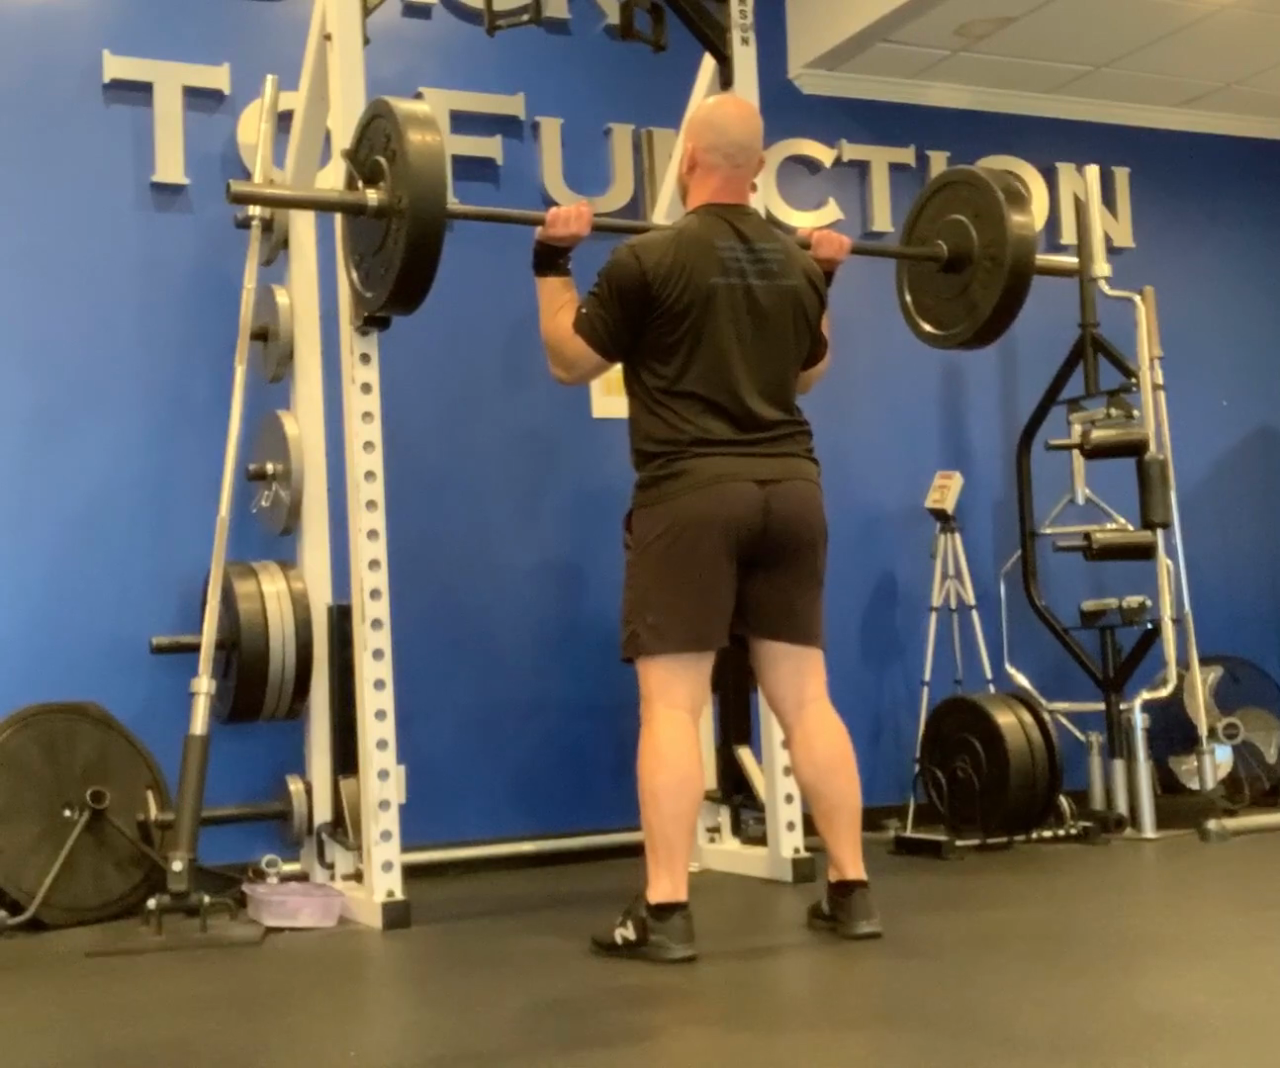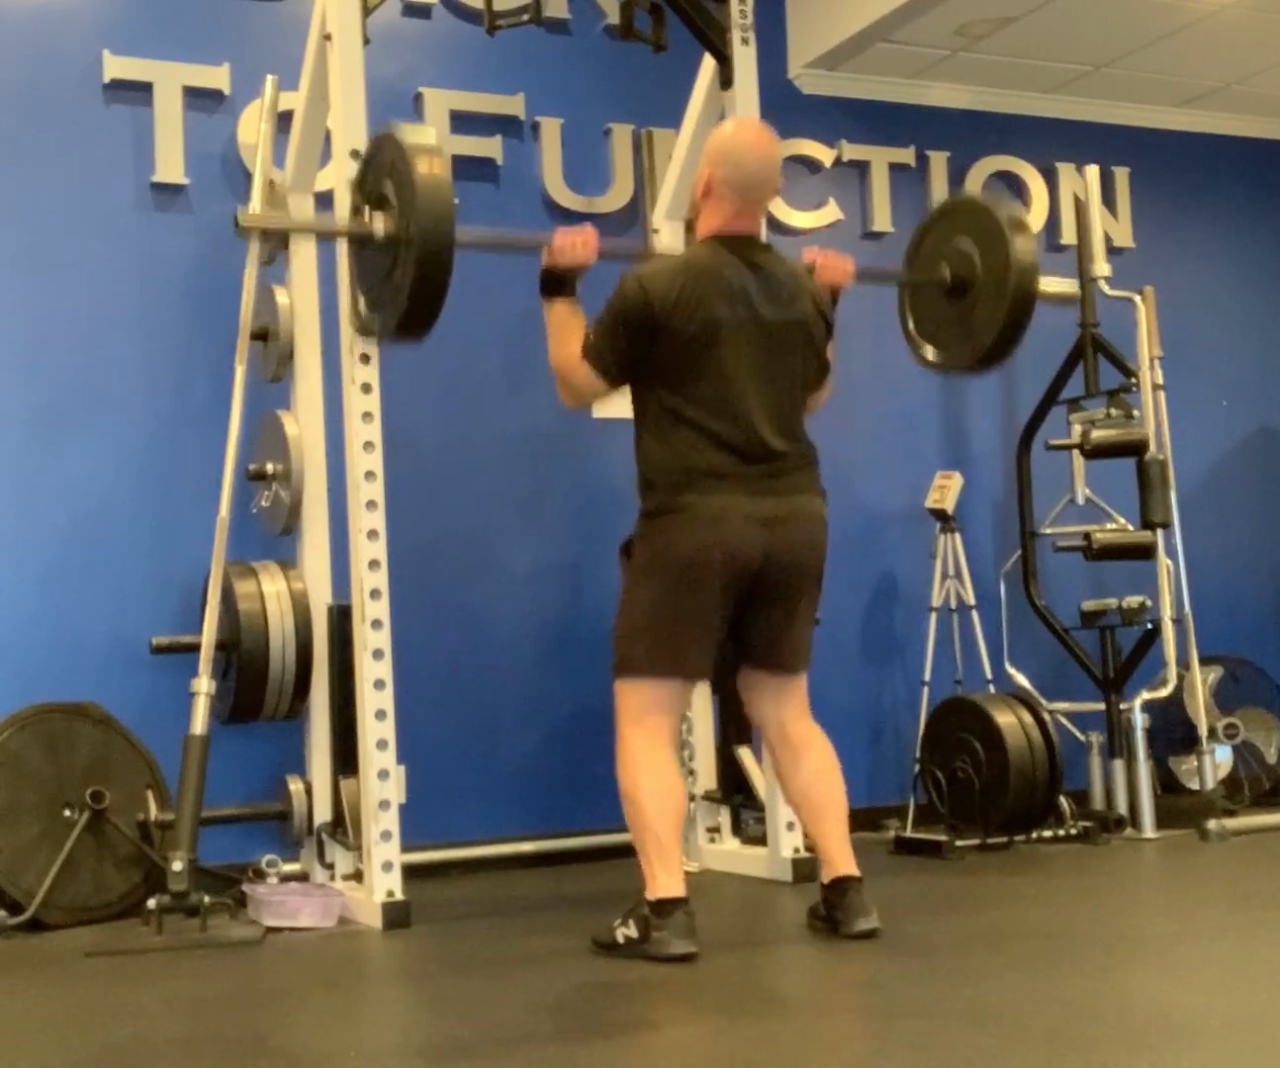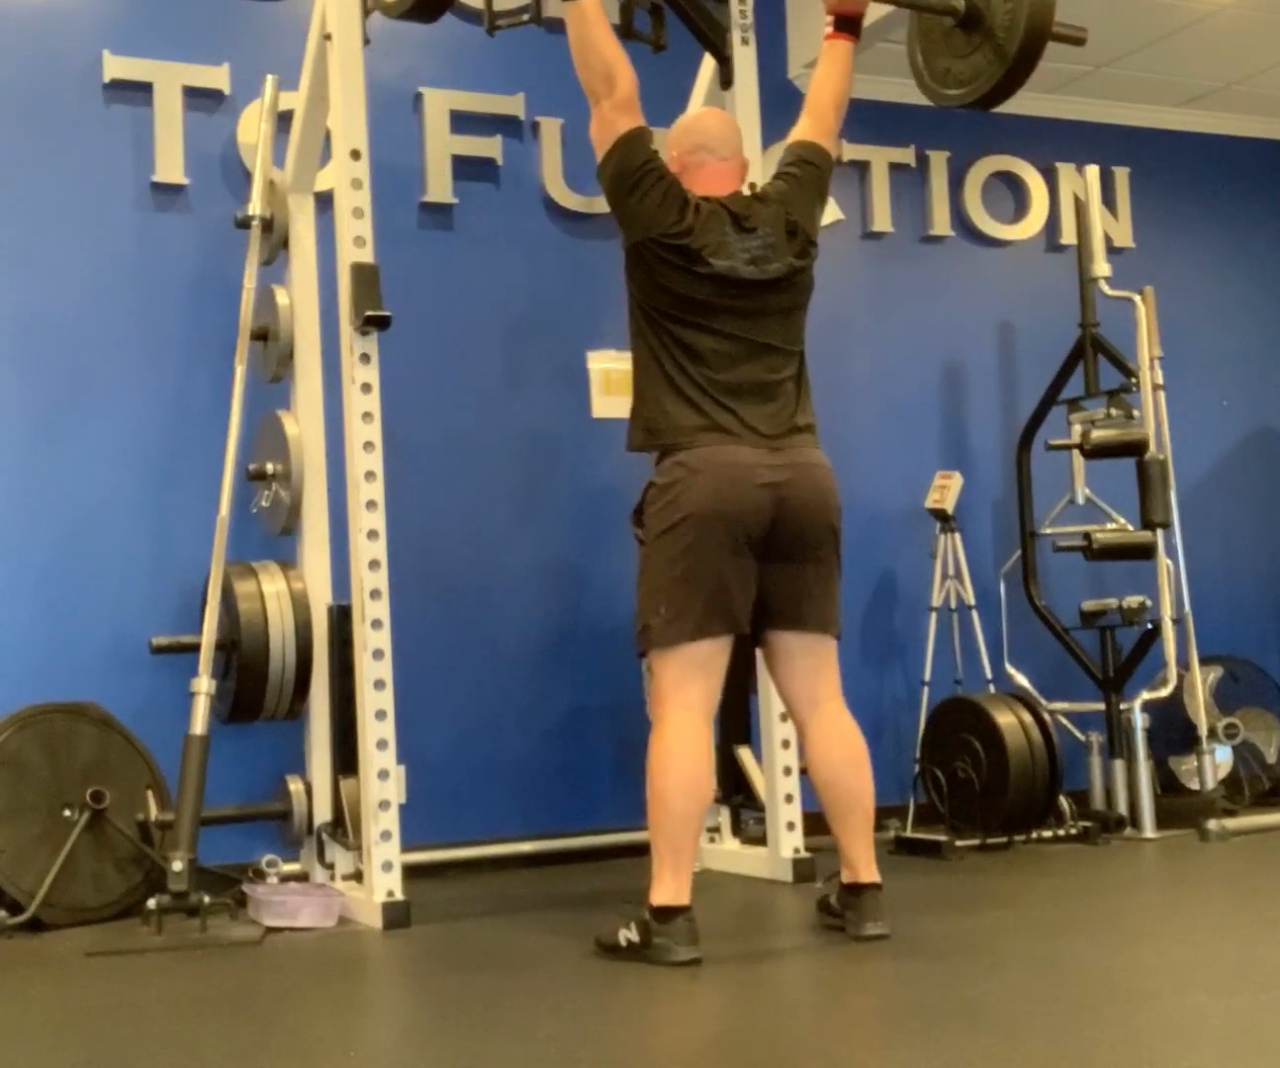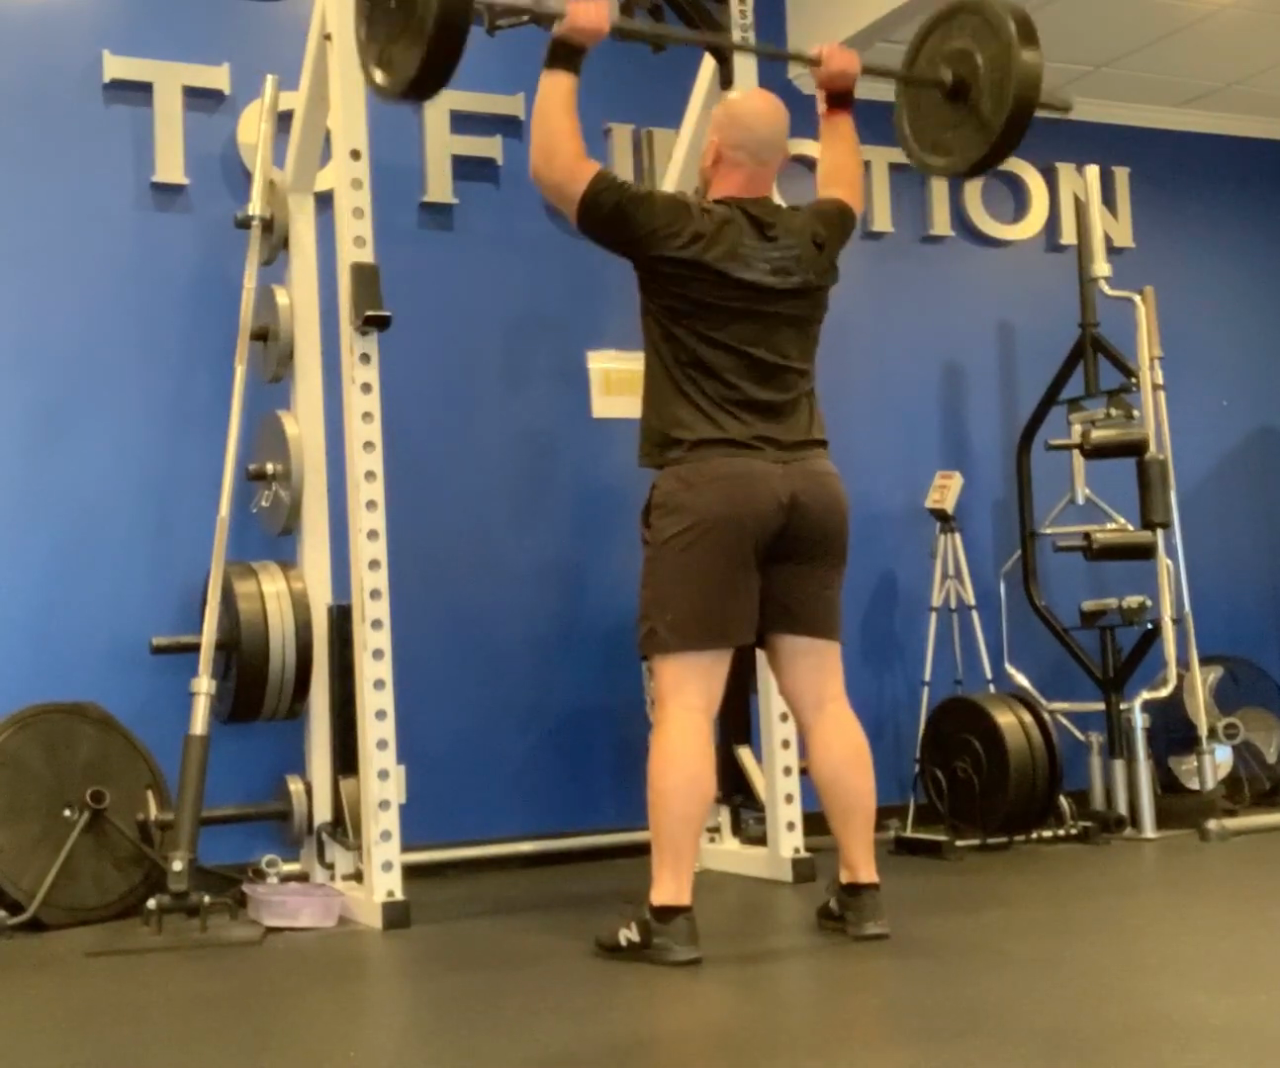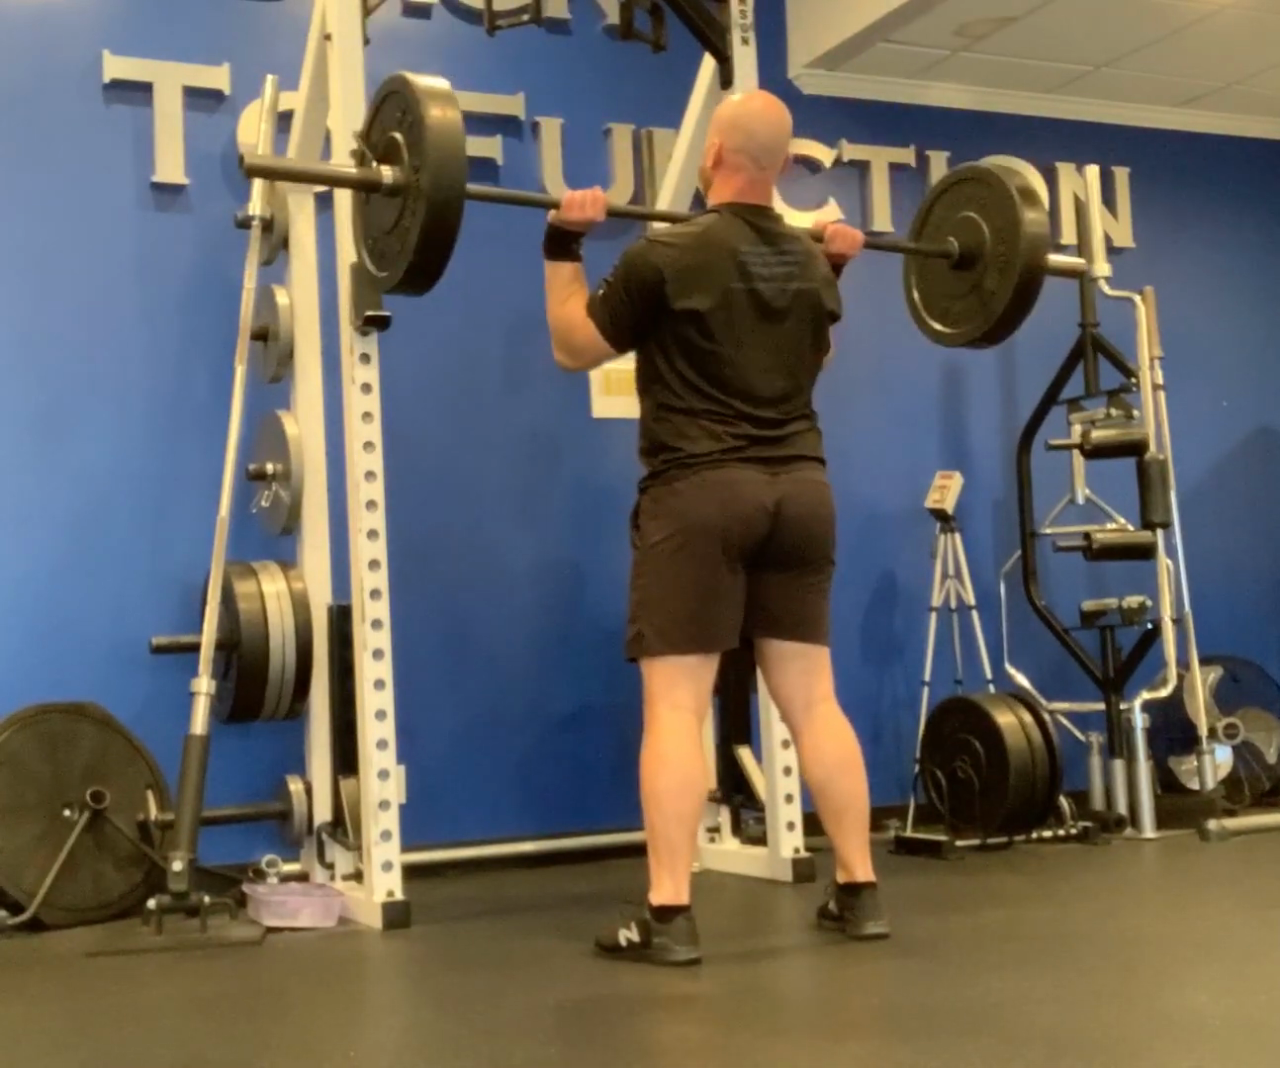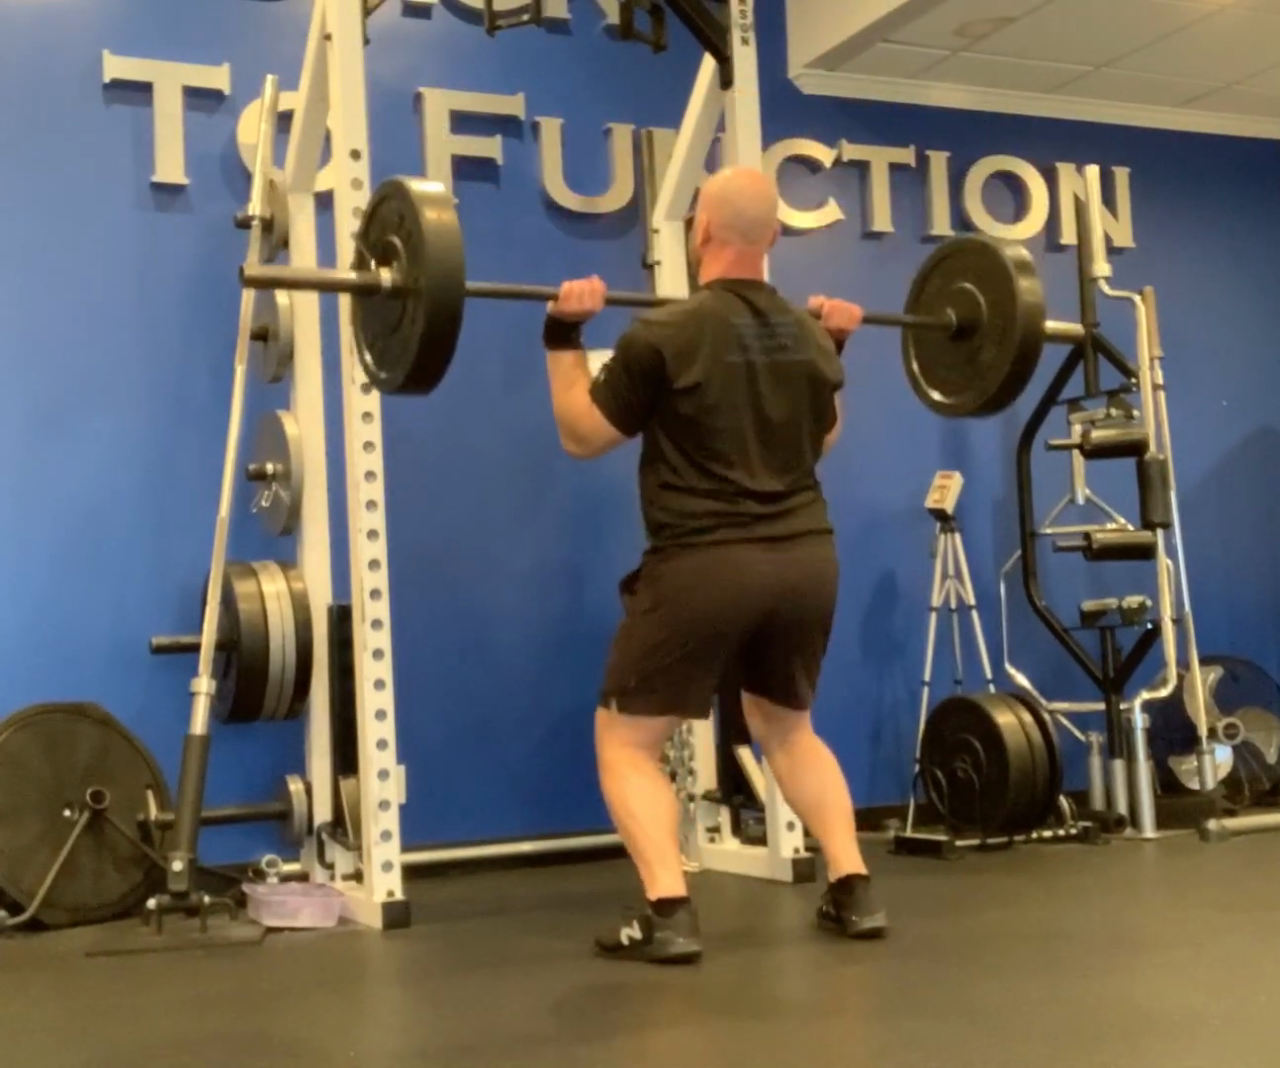
dt=0.7s
person 1, frame 1
left shoulder: (649, 257)
right shoulder: (797, 262)
left elbow: (570, 359)
left wrist: (552, 258)
left hip: (692, 495)
right hip: (792, 489)
left knee: (671, 706)
right knee: (805, 699)
left ankle: (665, 913)
right ankle: (851, 890)
person 1, frame 2
left shoulder: (658, 287)
right shoulder: (802, 291)
left elbow: (577, 384)
left wrist: (560, 287)
left hip: (695, 526)
right hip: (795, 522)
left knee: (646, 724)
right knee: (786, 716)
left ankle: (666, 908)
right ankle: (846, 888)
person 1, frame 3
left shoulder: (659, 218)
right shoulder: (790, 218)
left elbow: (612, 96)
right elbow: (821, 120)
left hip: (705, 481)
right hip: (802, 477)
left knee: (684, 703)
right knee: (819, 698)
left ankle: (669, 917)
right ankle: (863, 890)
person 1, frame 4
left shoulder: (672, 231)
right shoulder: (810, 241)
left elbow: (554, 166)
right elbow: (846, 188)
right wrist: (840, 101)
left hip: (711, 487)
right hip: (811, 484)
left knee: (685, 703)
right knee: (822, 698)
left ankle: (669, 915)
right ankle: (862, 890)
person 1, frame 5
left shoulder: (667, 253)
right shoulder: (811, 263)
left elbow: (573, 345)
left wrist: (565, 243)
left hip: (701, 493)
right hip: (800, 488)
left knee: (675, 705)
right knee: (811, 699)
left ankle: (669, 916)
right ankle: (859, 891)
person 1, frame 6
left shoulder: (665, 333)
right shoulder: (807, 336)
left elbow: (582, 434)
left wrist: (563, 334)
left hip: (705, 566)
right hip: (807, 560)
left knee: (625, 744)
right knee: (786, 731)
left ankle: (669, 911)
right ankle: (853, 887)
